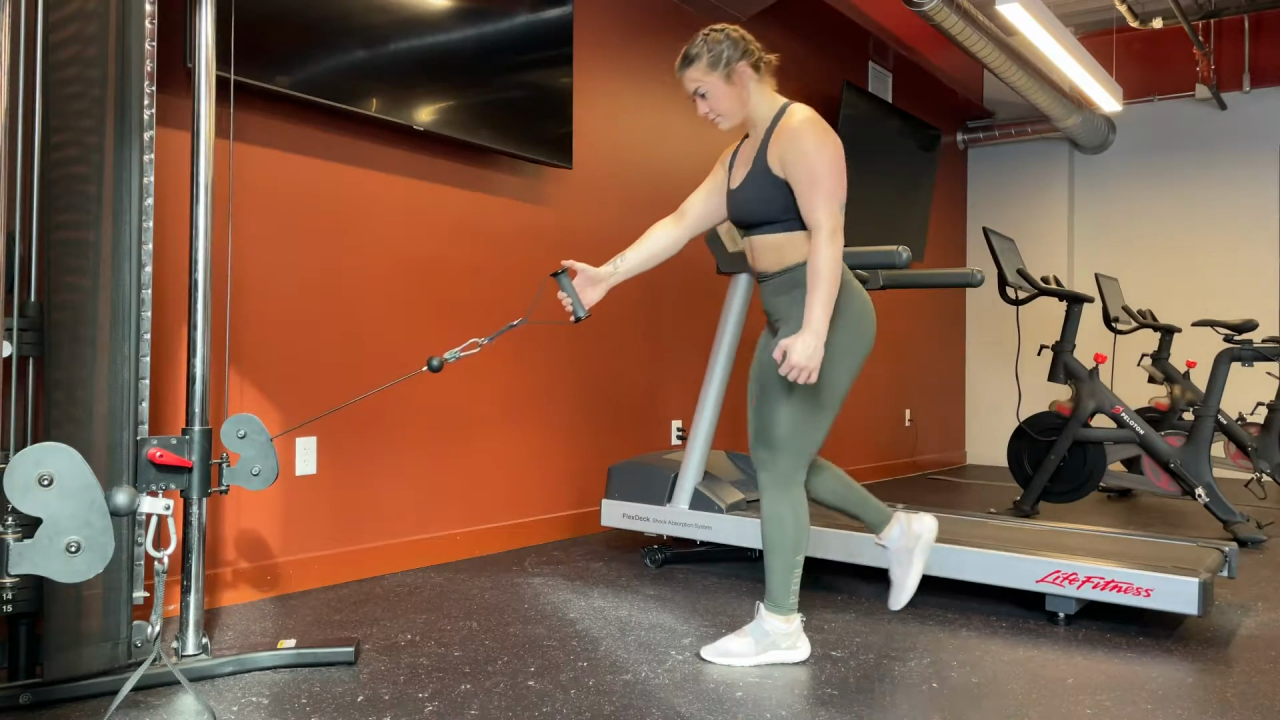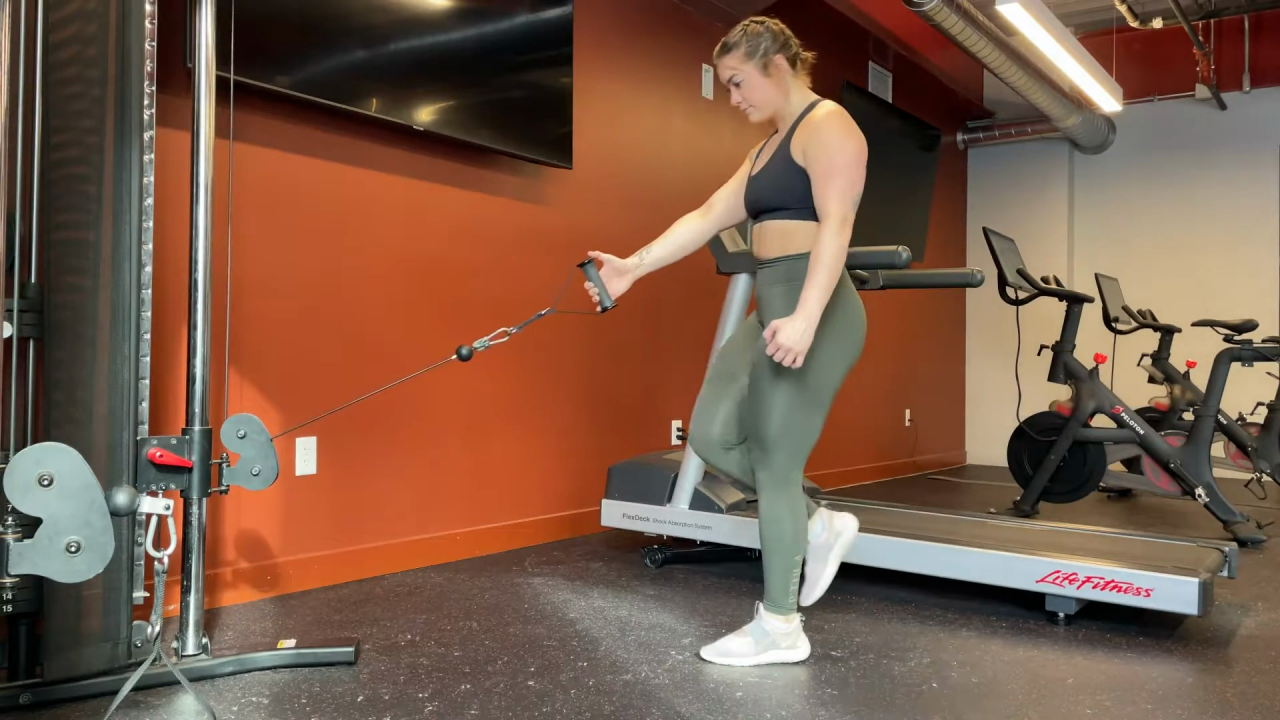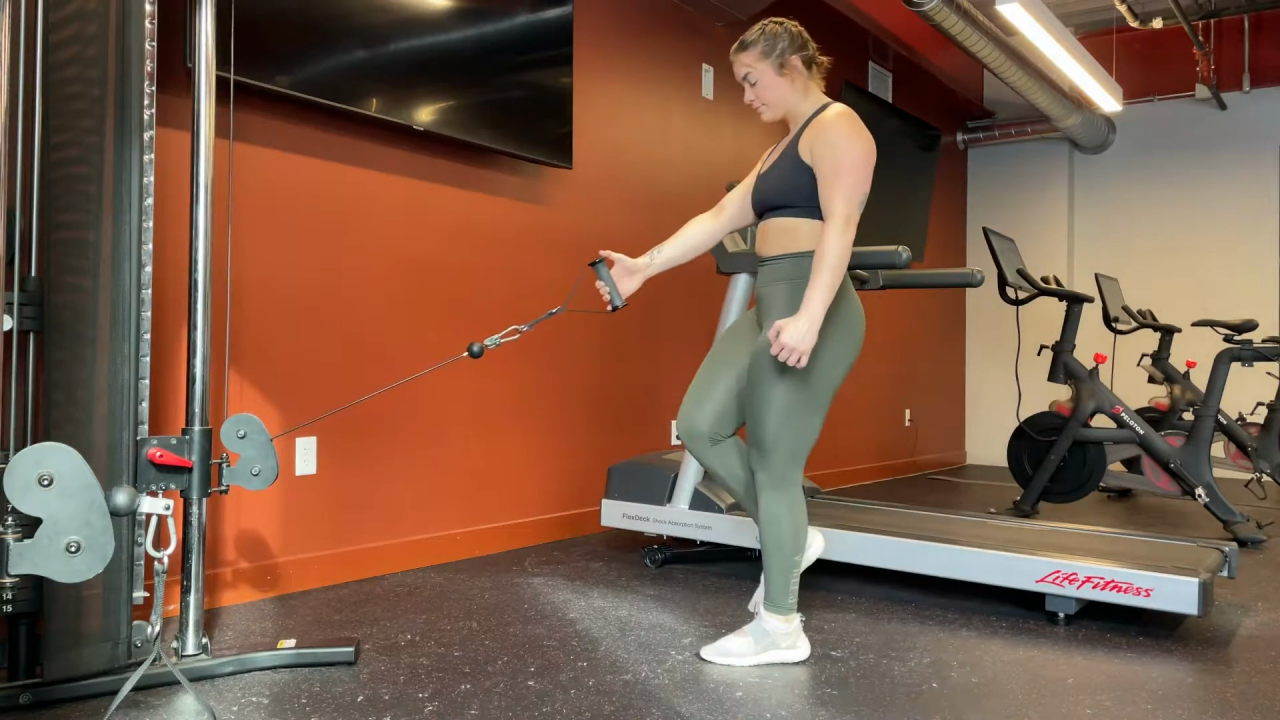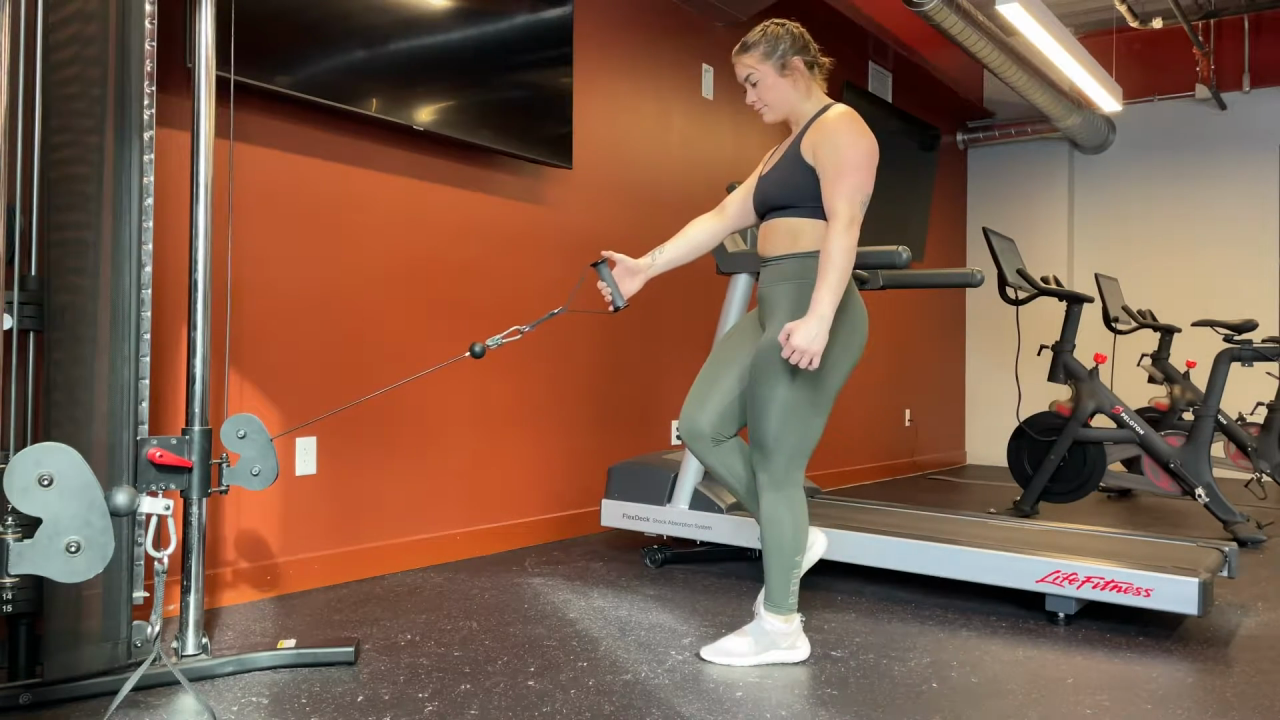
dt=0.2s
person 1, frame 1
left shoulder: (802, 132)
right shoulder: (741, 152)
left elbow: (826, 238)
right elbow: (681, 223)
left wrist: (813, 336)
right wrist: (608, 275)
left hip: (824, 318)
right hip: (785, 317)
left knee: (777, 467)
right knee: (784, 461)
left ankle: (781, 630)
right ankle: (898, 528)
person 1, frame 2
left shoulder: (828, 125)
right shoulder: (771, 146)
left elbow: (835, 226)
right elbow: (709, 216)
left wrist: (805, 318)
right wrist: (632, 267)
left hip: (814, 314)
right hip: (773, 310)
left knee: (773, 465)
right knee: (712, 437)
left ankle: (780, 628)
right ankle: (817, 525)
person 1, frame 3
left shoulder: (837, 127)
right shoulder: (784, 147)
left elbow: (840, 225)
right elbow: (719, 218)
left wrist: (808, 317)
right wrist: (642, 267)
left hip: (811, 313)
right hip: (770, 309)
left knee: (773, 466)
right knee: (699, 426)
left ankle: (780, 629)
right ankle: (790, 538)
person 1, frame 4
left shoulder: (839, 127)
right shoulder: (785, 149)
left elbow: (844, 226)
right elbow: (721, 219)
left wrist: (817, 318)
right wrist: (645, 267)
left hip: (813, 313)
right hip: (772, 310)
left knee: (773, 466)
right knee: (701, 426)
left ankle: (780, 628)
right ankle: (791, 538)
